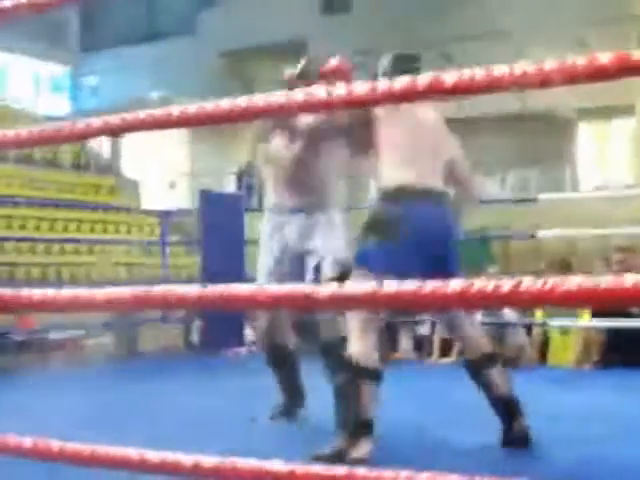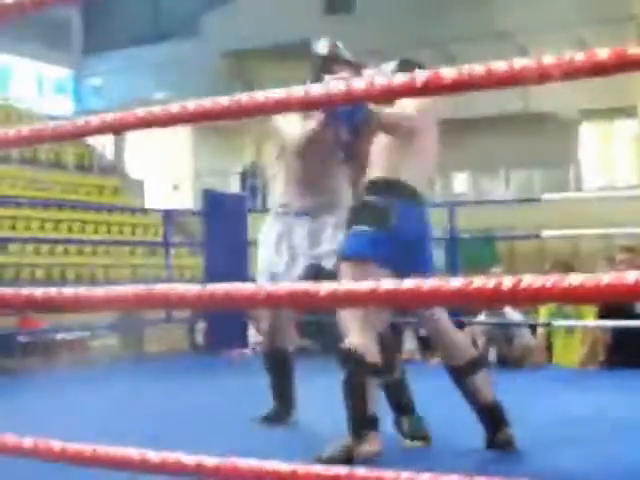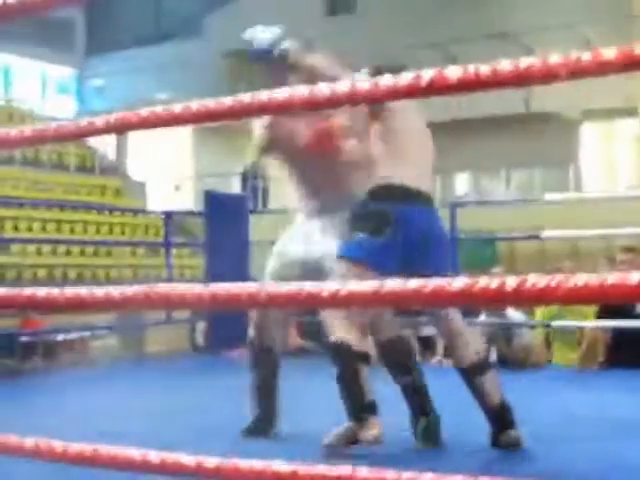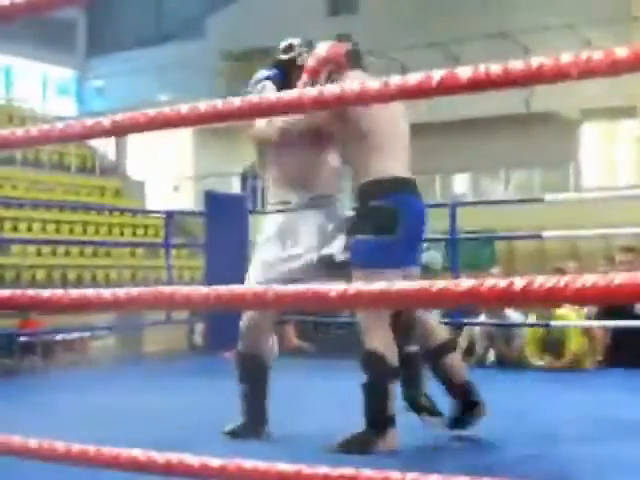
dt=0.2s
person 1, frame 1
left shoulder: (388, 105)
right shoulder: (439, 123)
right elbow: (468, 189)
left hip: (397, 216)
right hip: (437, 218)
left knee: (360, 324)
right knee: (459, 321)
left ankle: (358, 439)
right ankle: (513, 420)
person 1, frame 2
left shoulder: (414, 102)
left elbow: (386, 111)
left hip: (385, 212)
right hip: (408, 216)
left knee: (355, 320)
right knee: (439, 325)
left ankle: (364, 438)
right ankle: (498, 426)
person 1, frame 3
left shoulder: (391, 101)
right shoulder: (401, 118)
left elbow: (341, 77)
left wrist: (283, 47)
left hip: (390, 215)
right hip: (422, 220)
left knee: (338, 310)
right knee: (450, 322)
left ankle: (364, 420)
right ankle: (505, 424)
person 1, frame 4
left shoulder: (343, 85)
left elbow: (287, 125)
left hip: (382, 206)
right hip: (405, 201)
left knee: (373, 319)
right knee: (408, 310)
left ankle: (380, 430)
right ankle: (465, 396)
person 2, frame 1
left shoulder: (333, 121)
right shoulder: (275, 120)
right elbow: (291, 164)
right wrist: (307, 126)
left hip: (321, 221)
right hip: (280, 221)
left knee: (330, 309)
right knee: (271, 323)
right ankle: (292, 395)
person 2, frame 2
left shoulder: (349, 115)
right shoulder: (285, 110)
left elbow: (359, 172)
right elbow: (296, 141)
right wrist: (328, 110)
left hip: (331, 220)
right hip: (285, 223)
right knee: (272, 317)
left ankle: (405, 411)
right ankle: (282, 401)
person 2, frame 3
left shoulder: (339, 111)
right shoulder: (275, 119)
right elbow: (259, 148)
left hip: (350, 221)
right hip: (310, 223)
right knee: (265, 315)
left ankle: (423, 412)
right ankle: (264, 413)
person 2, frame 4
right shoulder: (264, 113)
right elbow: (278, 132)
left hip: (330, 217)
right hip: (285, 223)
right knee: (255, 319)
right ankle: (253, 415)
